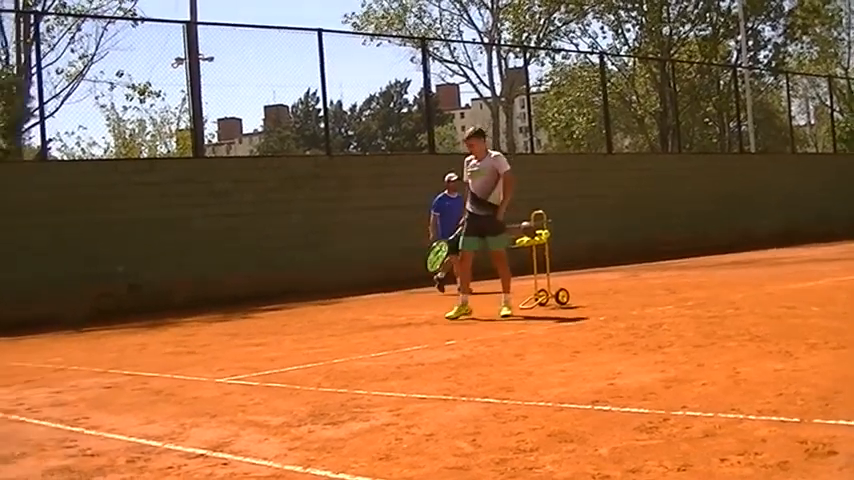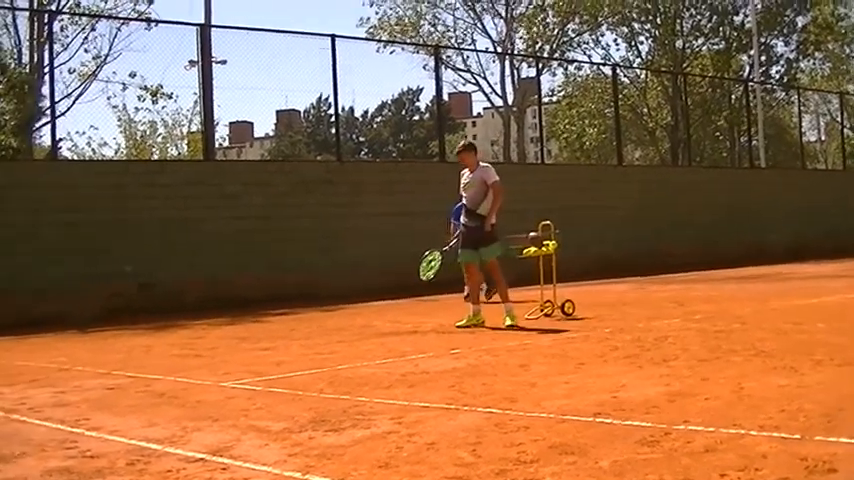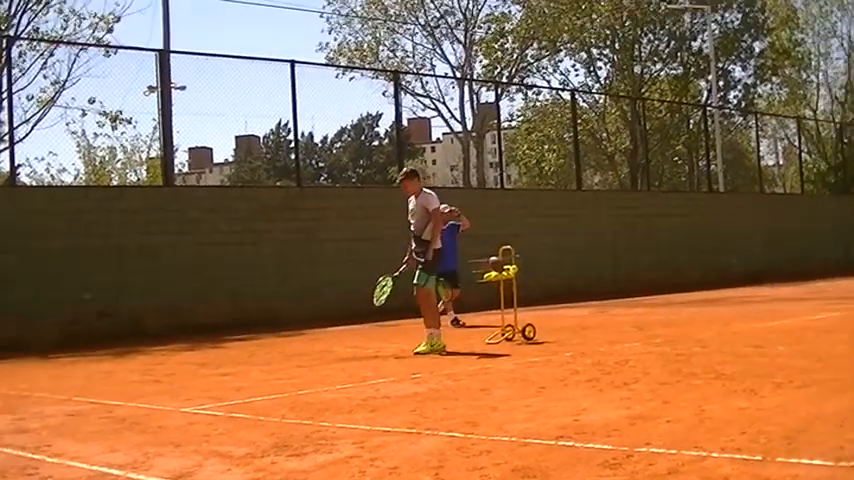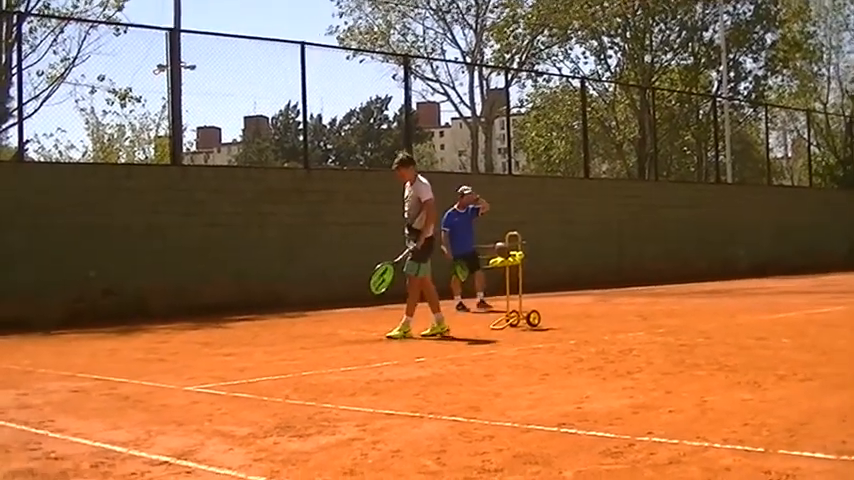
dt=0.3s
person 1, frame 1
left shoulder: (496, 158)
right shoulder: (468, 162)
left elbow: (509, 184)
left wrist: (501, 209)
right wrist: (465, 213)
left hip: (492, 215)
right hip: (473, 216)
left knee: (500, 259)
right knee: (464, 259)
left ankle: (506, 303)
right ankle: (463, 304)
person 1, frame 2
left shoulder: (486, 170)
right shoulder: (463, 175)
left elbow: (498, 194)
left wrist: (488, 220)
right wrist: (462, 227)
left hip: (483, 227)
right hip: (468, 228)
left knee: (493, 268)
right knee: (470, 271)
left ankle: (509, 313)
right ankle: (475, 314)
person 1, frame 3
left shoulder: (428, 196)
right shoulder: (411, 200)
left elbow: (438, 221)
left wrist: (430, 247)
right wrist: (411, 253)
left hip: (430, 252)
right hip: (419, 252)
left knee: (421, 293)
right knee: (428, 296)
left ankle: (432, 339)
right ankle: (434, 340)
person 1, frame 4
left shoulder: (422, 186)
right shoulder: (408, 186)
left elbow: (431, 213)
left wrist: (421, 238)
left hip: (422, 240)
right hip: (414, 239)
left knee: (413, 282)
right knee: (425, 282)
left ankle: (405, 326)
right ankle: (440, 324)
